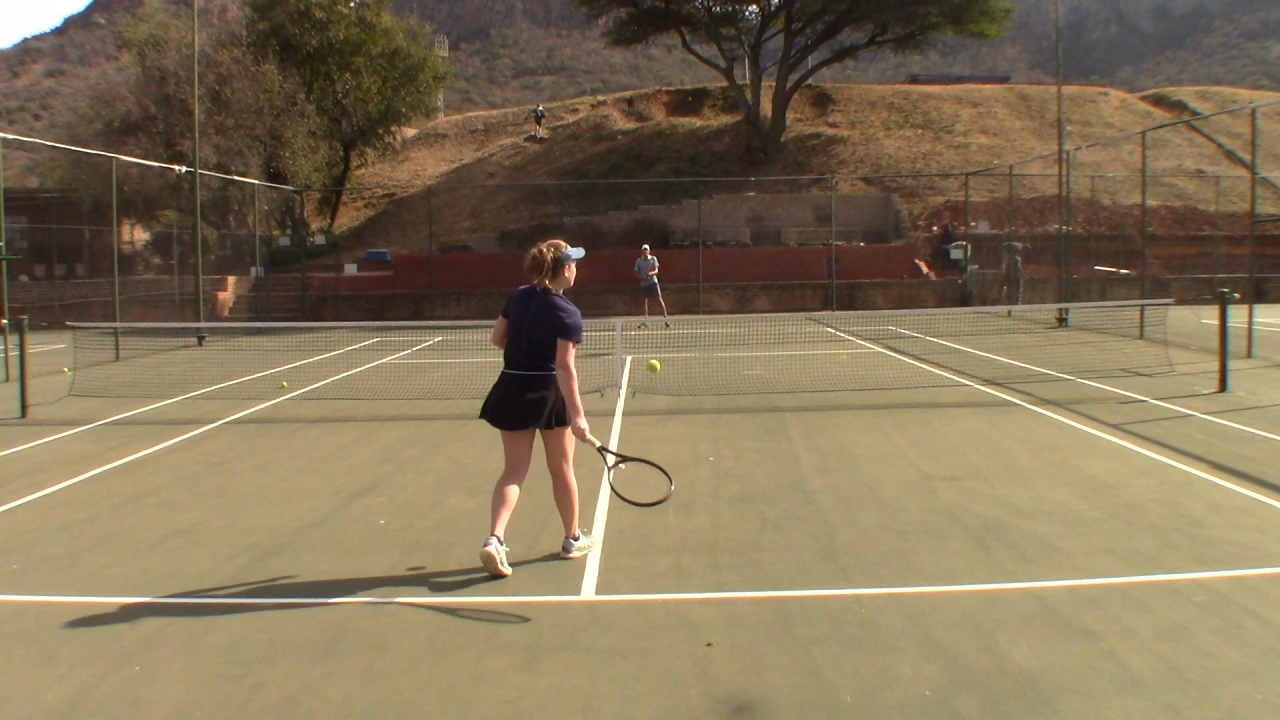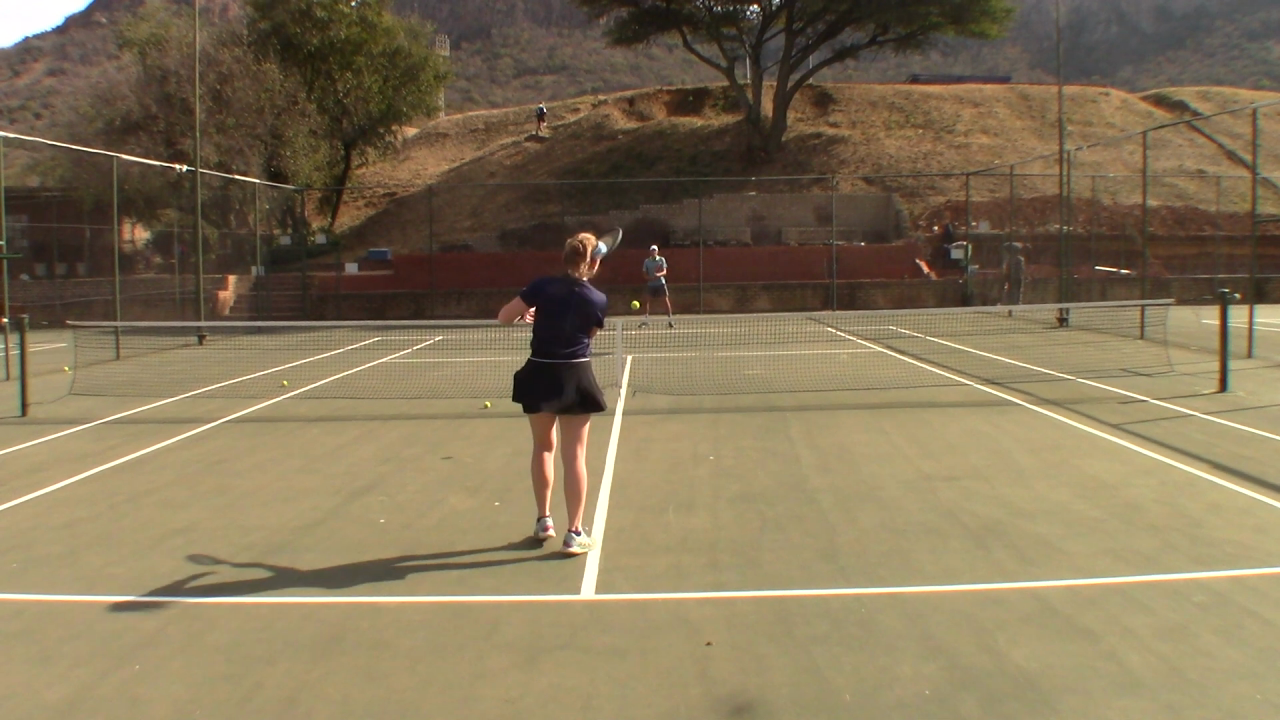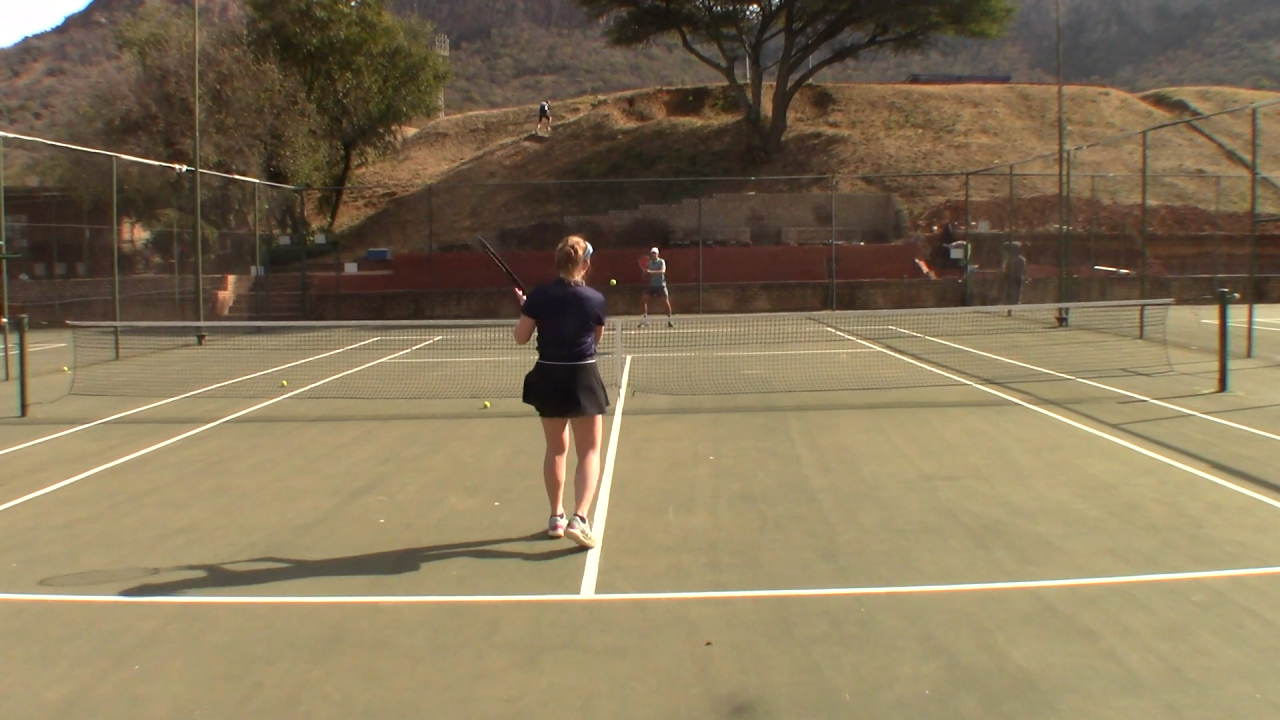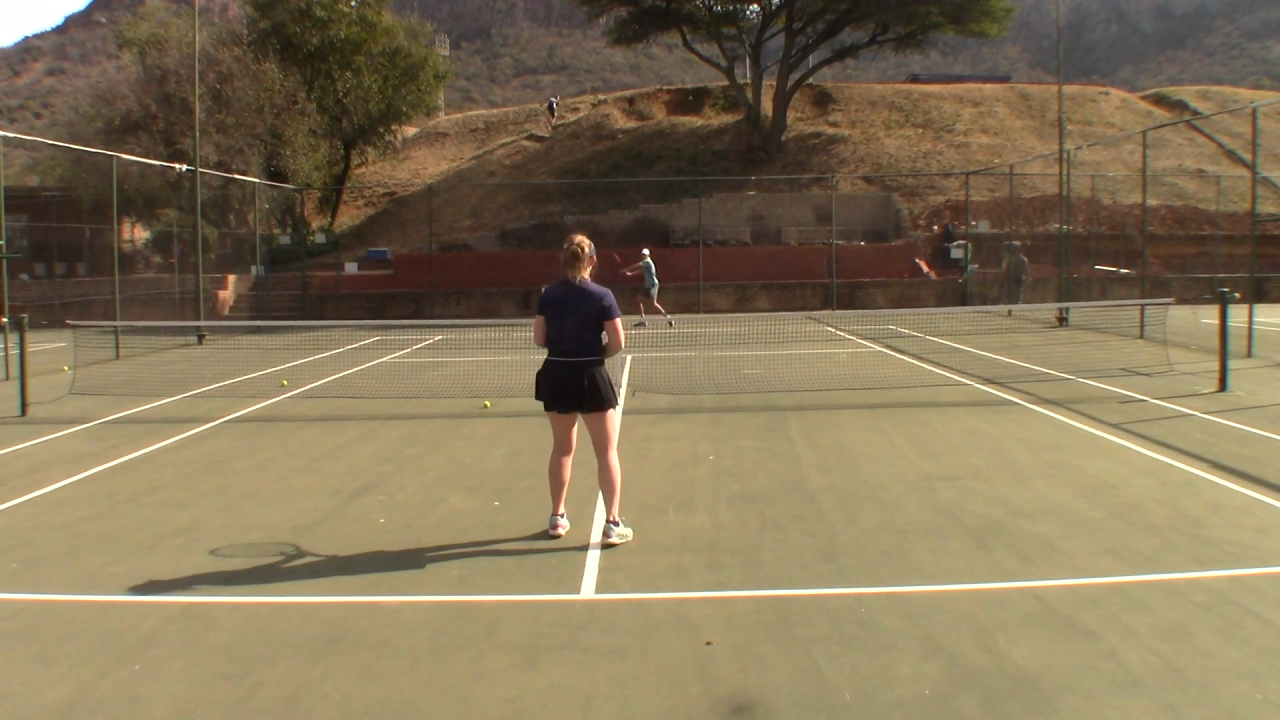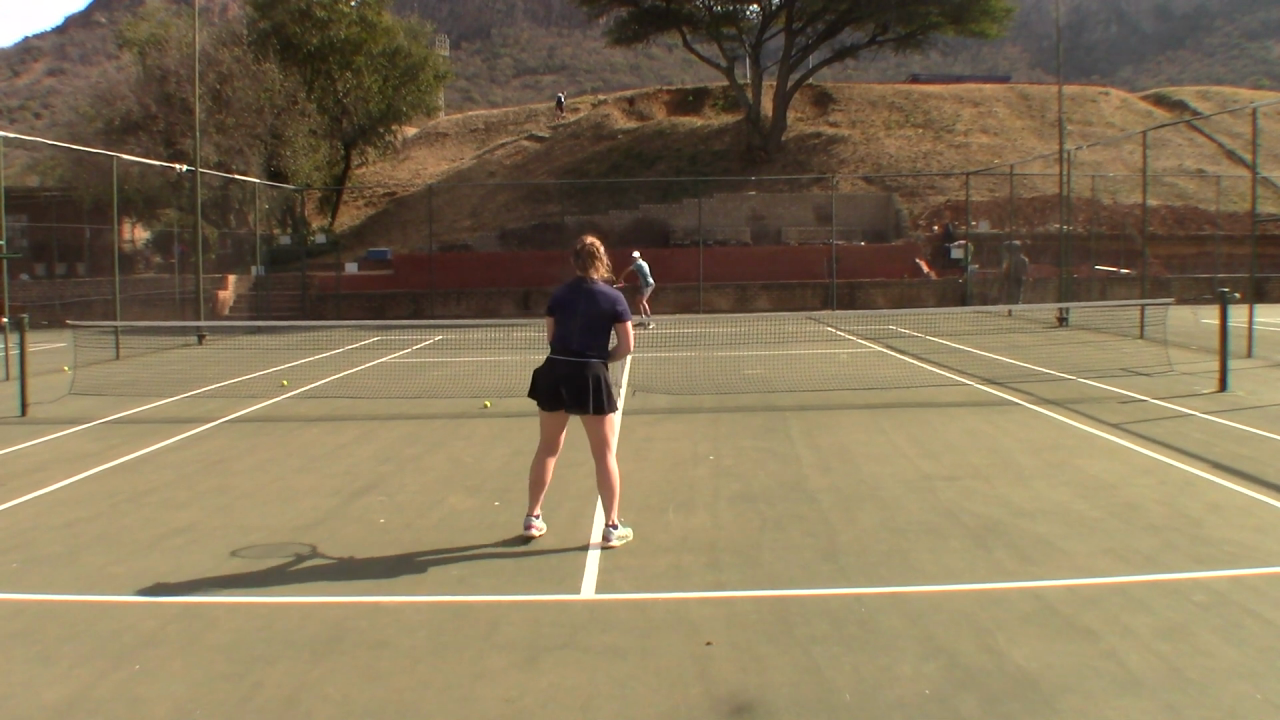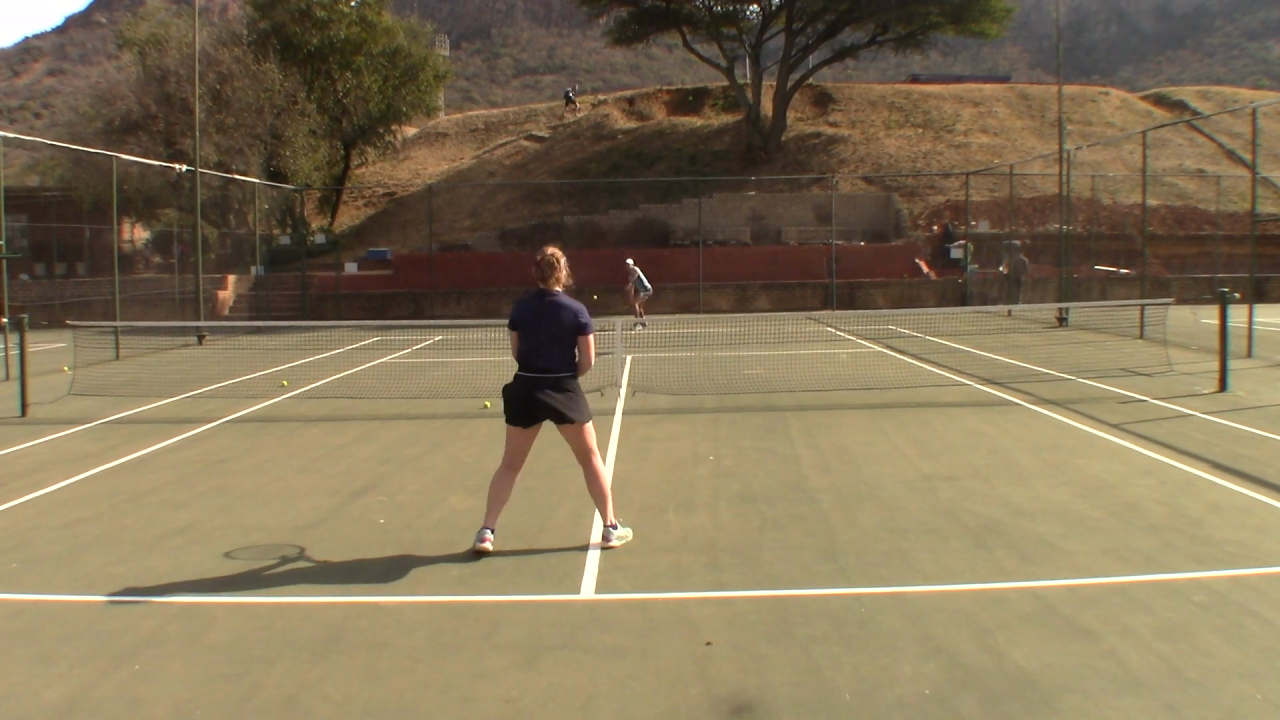
dt=0.3s
person 1, frame 1
left shoulder: (517, 297)
right shoulder: (567, 313)
left elbow: (499, 339)
right elbow: (566, 367)
right wrist: (578, 414)
left hip: (511, 389)
right hip: (547, 393)
left knee: (514, 475)
right knee: (562, 468)
left ankle: (495, 539)
right ankle: (573, 538)
person 1, frame 2
left shoulder: (542, 287)
right shoulder: (598, 300)
left elbow: (505, 317)
left hip: (539, 375)
right hip: (576, 378)
left knee: (543, 448)
right knee: (574, 456)
left ankle: (544, 521)
right ankle: (574, 534)
person 1, frame 3
left shoulder: (539, 295)
right shoulder: (594, 299)
left elbow: (520, 338)
right elbow: (594, 340)
left hip: (547, 378)
right hip: (582, 379)
left knee: (556, 448)
right knee: (589, 452)
left ankle: (556, 517)
right ankle: (579, 519)
person 1, frame 4
left shoulder: (549, 295)
right shoulder: (601, 296)
left elbow: (539, 340)
right elbow: (617, 344)
right wrist: (593, 353)
left hip: (555, 374)
right hip: (590, 376)
left knee: (562, 447)
right knee: (606, 451)
left ankle: (557, 517)
right ankle: (612, 524)
person 1, frame 5
left shoulder: (559, 294)
right shoulder: (613, 297)
left elbow: (551, 338)
right elbow: (626, 346)
left hip: (555, 374)
right hip: (590, 378)
left knee: (547, 450)
right knee: (604, 455)
left ankle: (532, 517)
right ankle: (612, 527)
person 1, frame 6
left shoulder: (521, 307)
right shoulder: (575, 310)
left elbow: (517, 352)
right elbow: (587, 361)
left hip: (525, 388)
right hip: (562, 390)
left knee: (510, 465)
right knee: (590, 459)
left ankle: (486, 531)
right ankle: (611, 527)
